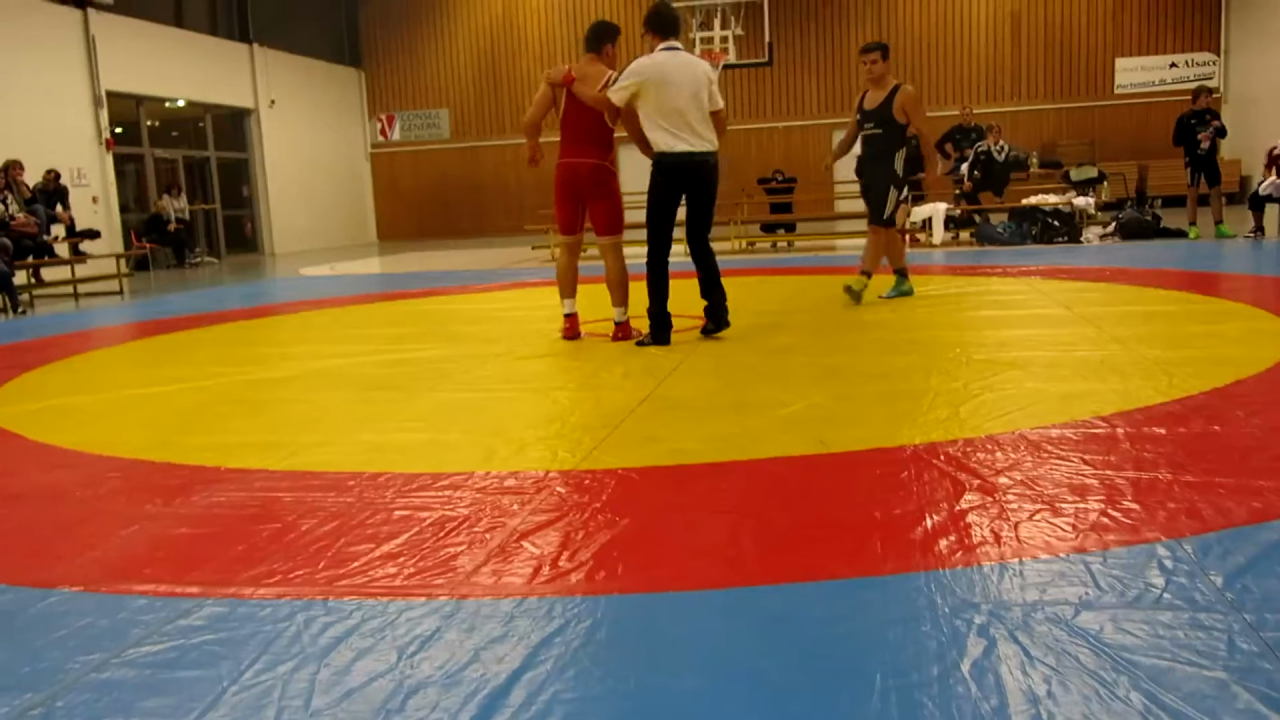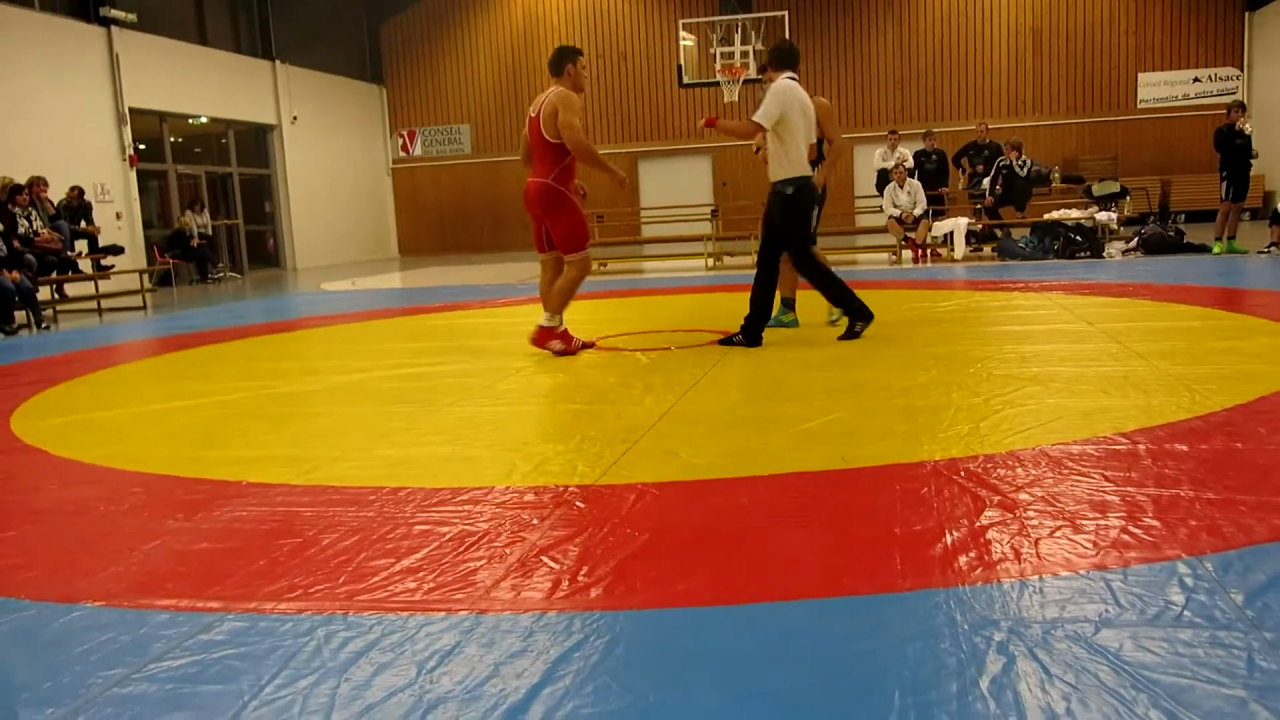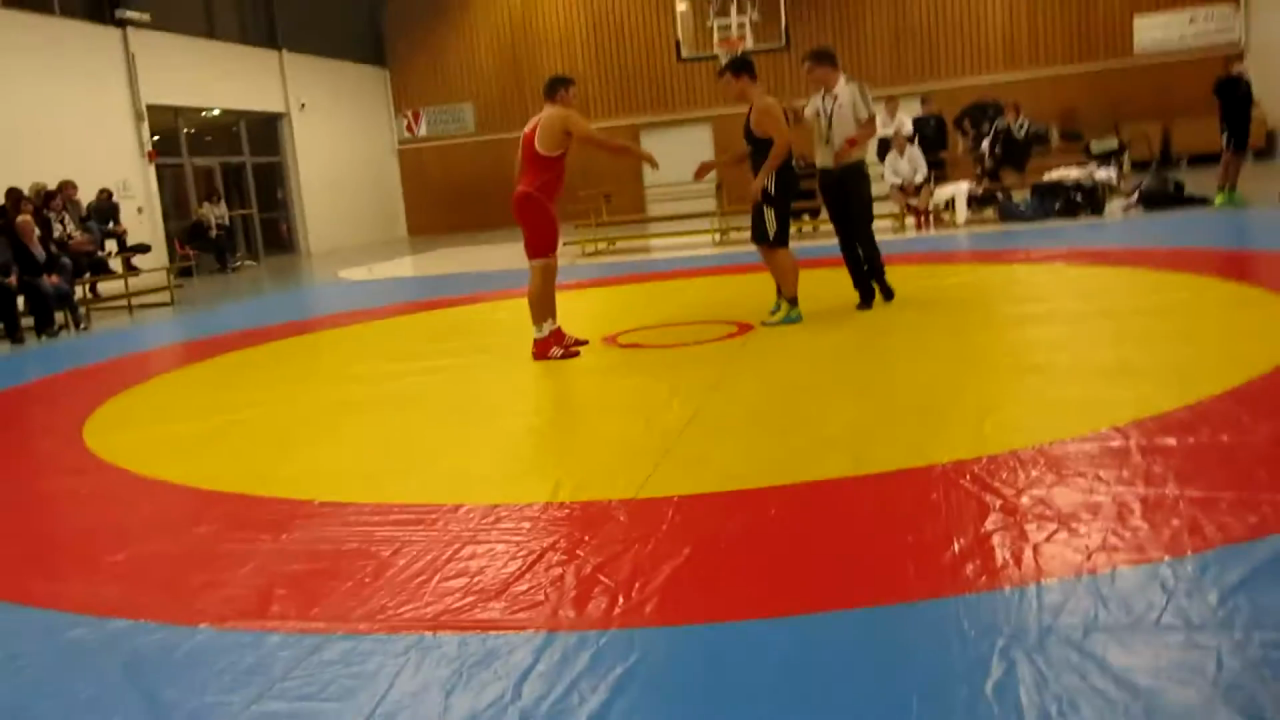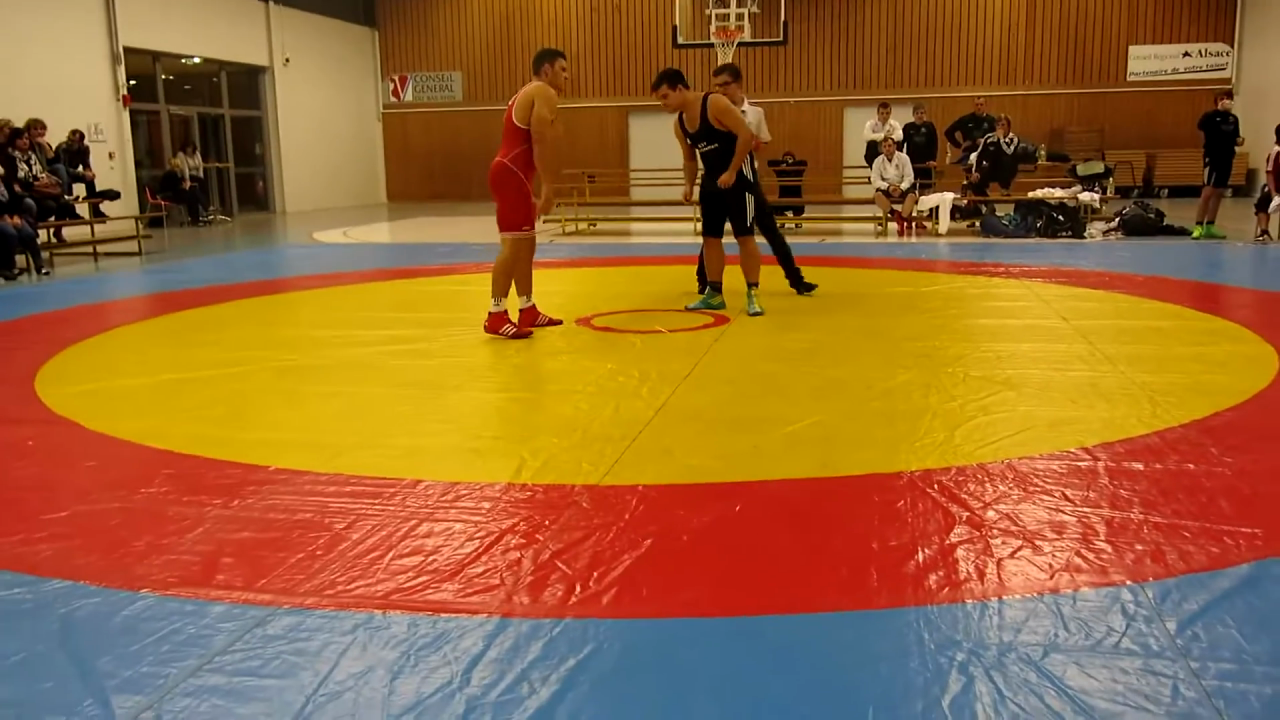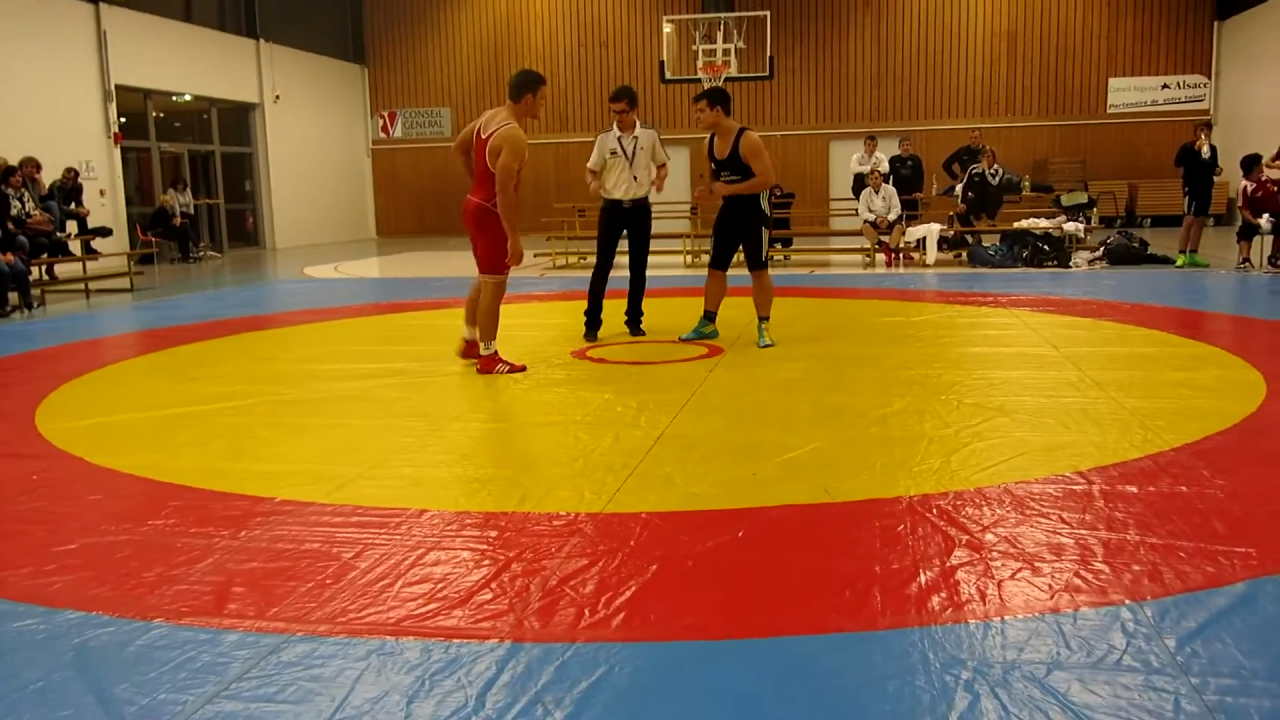
dt=1s
person 1, frame 1
right shoulder: (618, 83)
left elbow: (530, 123)
right elbow: (637, 134)
left wrist: (533, 149)
left hip: (566, 171)
right hip: (600, 173)
left knee: (568, 248)
right knee: (612, 250)
left ankle: (570, 319)
right ankle: (621, 325)
person 1, frame 2
left shoulder: (538, 103)
right shoulder: (566, 98)
right elbow: (576, 145)
right wrist: (612, 170)
left hip: (538, 189)
right hip: (554, 193)
left knee: (554, 265)
right knee: (578, 265)
left ankle: (559, 333)
right ankle: (544, 330)
person 1, frame 3
left shoulder: (533, 124)
right shoulder: (563, 117)
right elbow: (604, 142)
right wrist: (641, 153)
left hip: (529, 200)
right hip: (535, 202)
left knee: (547, 270)
right knee: (542, 270)
left ankle: (553, 333)
right ankle: (543, 340)
person 1, frame 4
left shoulder: (526, 96)
right shoulder: (544, 94)
right elbow: (542, 141)
left wrist: (538, 185)
right wrist: (548, 186)
left hip: (509, 173)
right hip: (512, 175)
left knee: (526, 245)
right knee: (514, 246)
left ankle: (528, 311)
right ankle: (496, 316)
person 1, frame 5
left shoulder: (489, 116)
right shoulder: (514, 137)
left elbow: (459, 148)
right elbow: (504, 191)
right wrist: (513, 239)
left hip: (475, 206)
right hip: (490, 213)
left knee: (486, 280)
right knee: (494, 286)
left ankle: (470, 341)
right ankle: (488, 357)
person 2, frame 1
left shoulder: (645, 67)
right shoulder: (702, 69)
left elbow: (604, 103)
right elbow: (721, 121)
left wrist: (568, 80)
left hip: (670, 164)
right hip: (707, 161)
left knee: (657, 248)
right knee: (698, 241)
left ankle: (660, 328)
right ankle: (717, 310)
person 2, frame 2
left shoulder: (780, 90)
right shoulder: (801, 94)
left elbow: (752, 129)
left wrist: (714, 122)
left hip: (792, 188)
right hip: (791, 187)
left knee: (803, 261)
right knee: (767, 259)
left ankle: (859, 312)
right ankle: (750, 331)
person 2, frame 3
left shoulder: (853, 91)
right shoulder: (815, 102)
left elbow: (870, 127)
left wrist: (850, 143)
left hip: (853, 170)
right hip: (827, 174)
left knee: (862, 229)
right knee: (845, 236)
left ankle: (879, 278)
right ankle: (865, 290)
person 2, frame 4
left shoulder: (756, 112)
left elbow: (765, 144)
left wrist: (753, 144)
left hip: (748, 177)
left knee: (770, 228)
left ankle: (795, 278)
right ankle: (704, 280)
person 2, frame 5
left shoulder: (650, 136)
right shoulder: (604, 138)
left elbow: (661, 165)
right elbow: (591, 171)
left wrist: (659, 179)
right wrist: (593, 184)
left hip: (640, 206)
right hip: (611, 207)
left knee: (638, 266)
right knee: (603, 264)
left ankle: (634, 318)
right ankle: (592, 321)
person 3, frame 1
left shoulder: (904, 95)
right shoulder: (862, 99)
left elbow: (922, 134)
right elbow: (851, 135)
left wrist: (931, 169)
right wrist: (834, 156)
left hip: (892, 169)
right hip: (868, 169)
left knee: (877, 226)
right knee: (887, 228)
left ankle: (861, 283)
right ankle: (902, 280)
person 3, frame 2
left shoulder: (818, 106)
left elbow: (836, 144)
right elbow: (762, 149)
left wrist: (822, 173)
right wrist: (761, 148)
left hip: (810, 186)
right knee: (784, 249)
right ankle: (787, 311)
person 3, frame 3
left shoulder: (764, 105)
right shoulder: (756, 109)
left elbow: (783, 142)
right elbow: (749, 152)
left wrist: (761, 177)
right wrist: (715, 164)
left hip: (776, 183)
right hip: (771, 184)
left knee: (776, 245)
right knee: (763, 241)
left ankle: (791, 306)
right ankle: (784, 297)
person 3, frame 4
left shoulder: (715, 104)
right shoulder: (679, 123)
left elbow: (747, 135)
right elbow: (689, 158)
left wrist: (732, 172)
right wrist: (688, 185)
left hip: (738, 174)
right hip: (712, 177)
left knee: (745, 236)
right knee: (710, 236)
left ankle: (753, 294)
right ankle: (714, 294)
person 3, frame 5
left shoulder: (748, 140)
right shoulder: (710, 143)
left elbow: (767, 179)
left wrist: (731, 189)
right wrist: (707, 189)
left hip: (754, 210)
right hip: (729, 211)
left knee: (758, 270)
right knee: (716, 268)
left ankle: (763, 327)
right ankle: (707, 324)
